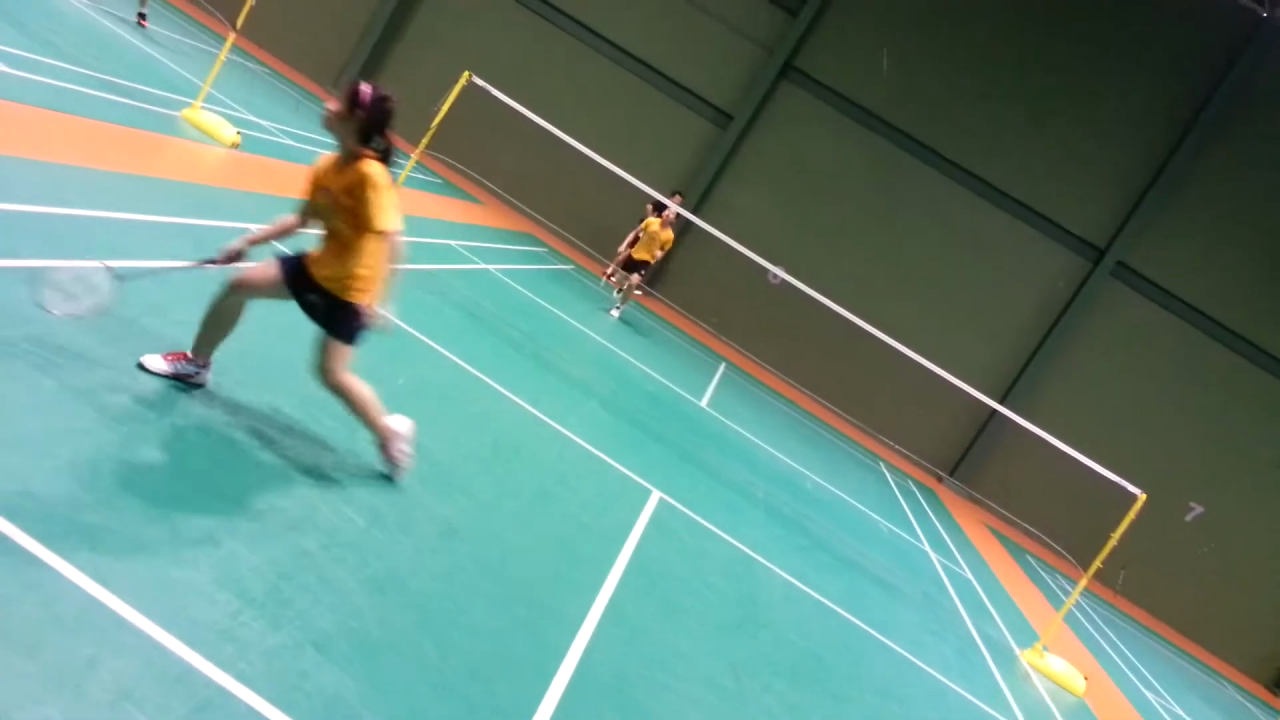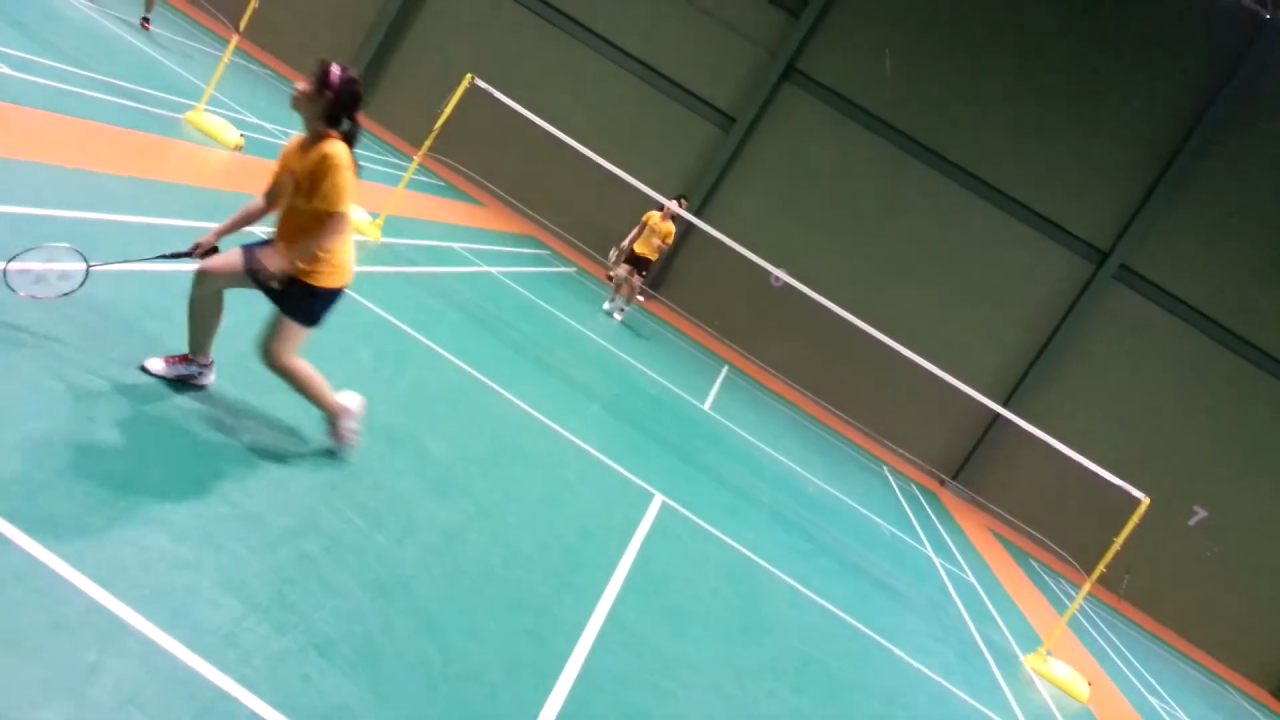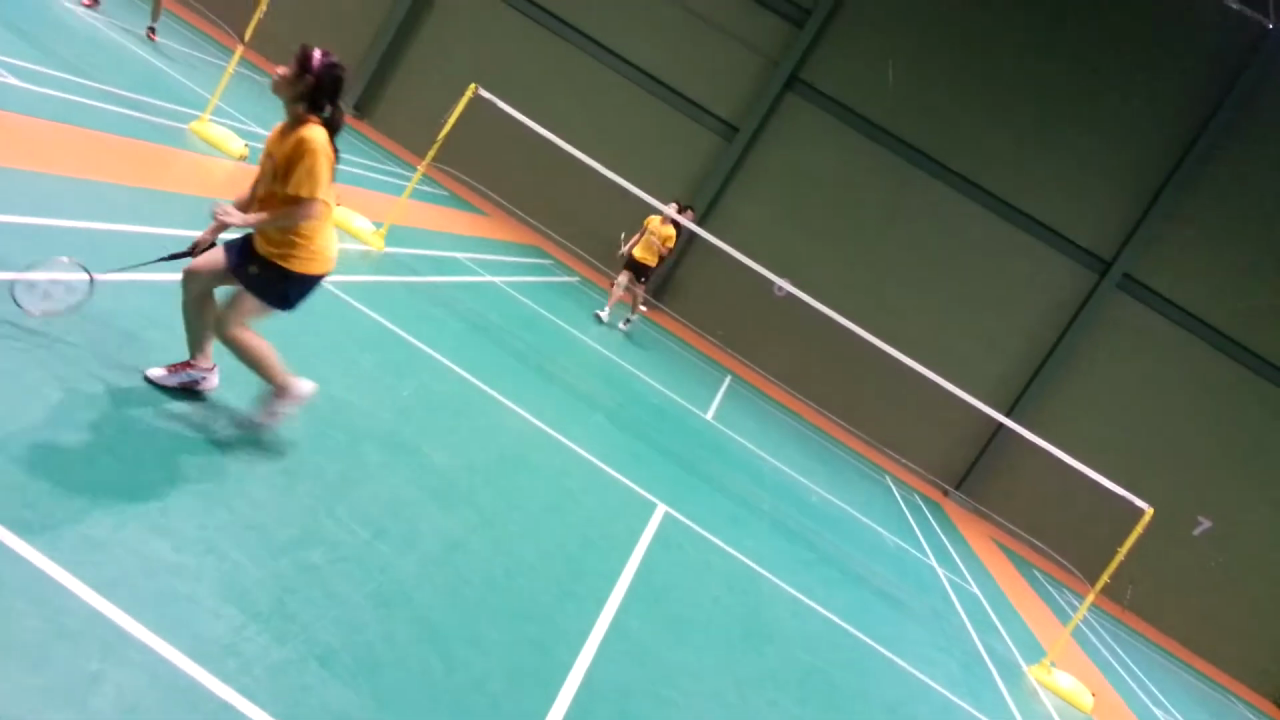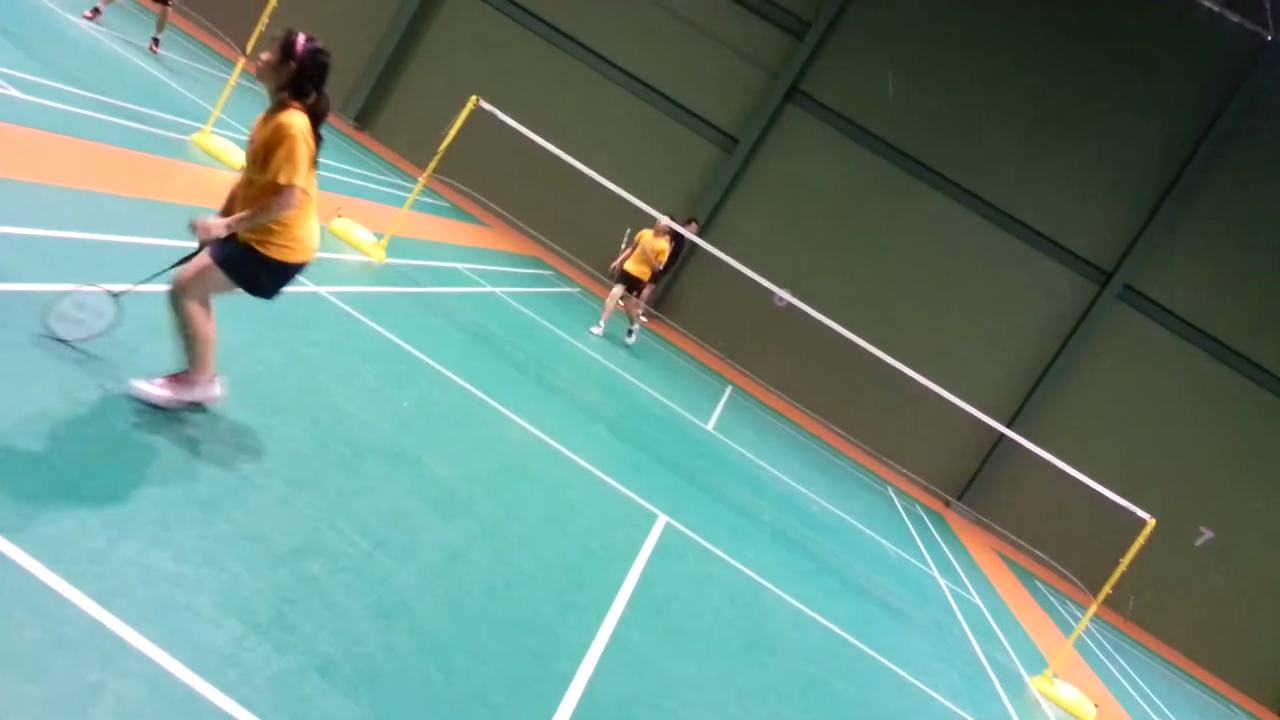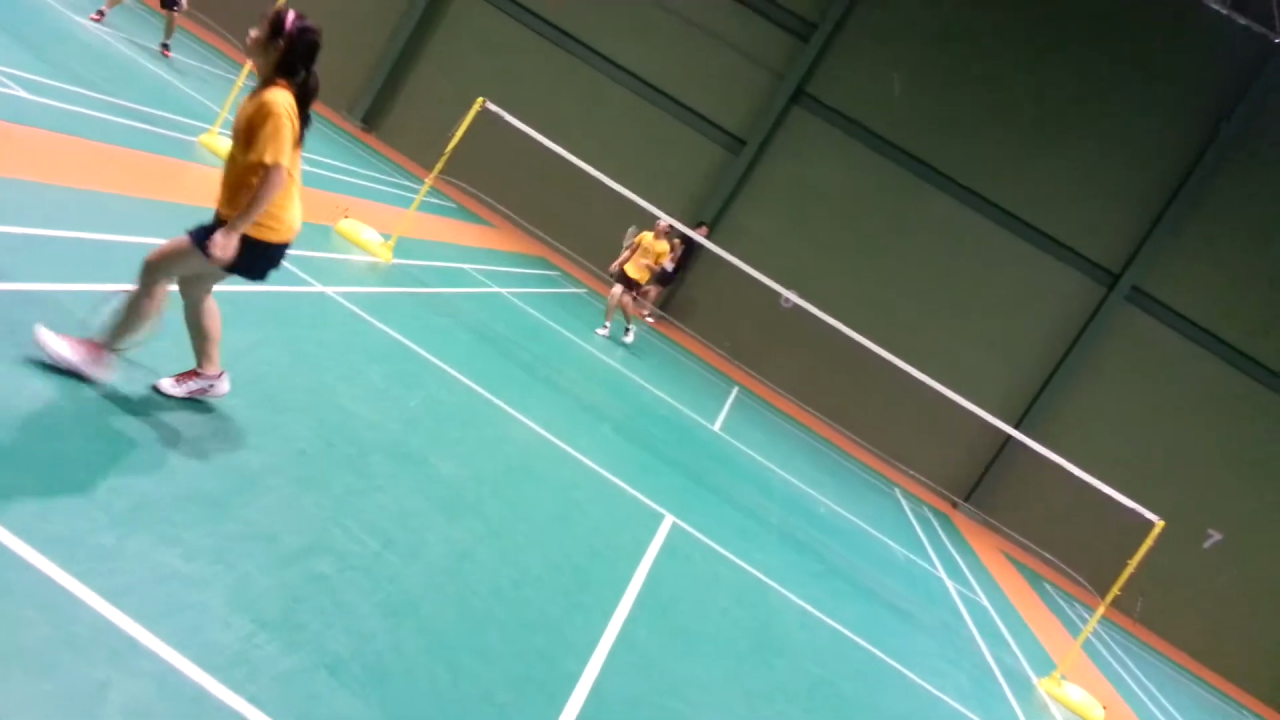
dt=0.1s
person 1, frame 1
left shoulder: (371, 177)
right shoulder: (328, 167)
left elbow: (390, 242)
right elbow: (302, 218)
left wrist: (374, 299)
right wrist: (246, 242)
left hip: (353, 287)
right hip: (320, 268)
left knee: (332, 372)
right knee: (238, 285)
left ankle: (389, 431)
right ankle: (195, 362)
person 1, frame 2
left shoulder: (333, 157)
right shoulder: (298, 147)
left elbow: (336, 227)
right elbow: (266, 202)
left wrist: (282, 254)
right wrist: (218, 233)
left hip: (318, 274)
right hip: (286, 259)
left knee: (276, 354)
right knee: (208, 276)
left ankle: (339, 407)
right ankle: (199, 364)
person 1, frame 3
left shoulder: (311, 141)
right shoulder: (282, 133)
left elbow: (307, 213)
right elbow: (257, 192)
left wrist: (244, 220)
right wrist: (215, 230)
left hip: (299, 260)
right hip: (267, 244)
left knee: (226, 323)
right knee: (197, 274)
left ankle: (286, 387)
right ankle: (199, 368)
person 1, frame 4
left shoulder: (289, 126)
right shoulder: (270, 119)
left elbow: (287, 201)
right elbow: (247, 182)
left wrist: (225, 225)
right wrist: (220, 222)
left hip: (274, 249)
right hip: (252, 237)
left knee: (185, 288)
right knee: (188, 285)
left ankle: (198, 382)
right ankle: (198, 377)
person 1, frame 5
left shoulder: (275, 104)
right shoulder: (266, 97)
left elbow: (274, 180)
left wrist: (233, 233)
right wrist: (230, 224)
left hip: (258, 232)
right hip: (248, 223)
left knee: (156, 268)
right knee: (193, 287)
left ankle: (99, 353)
right ankle: (209, 373)
